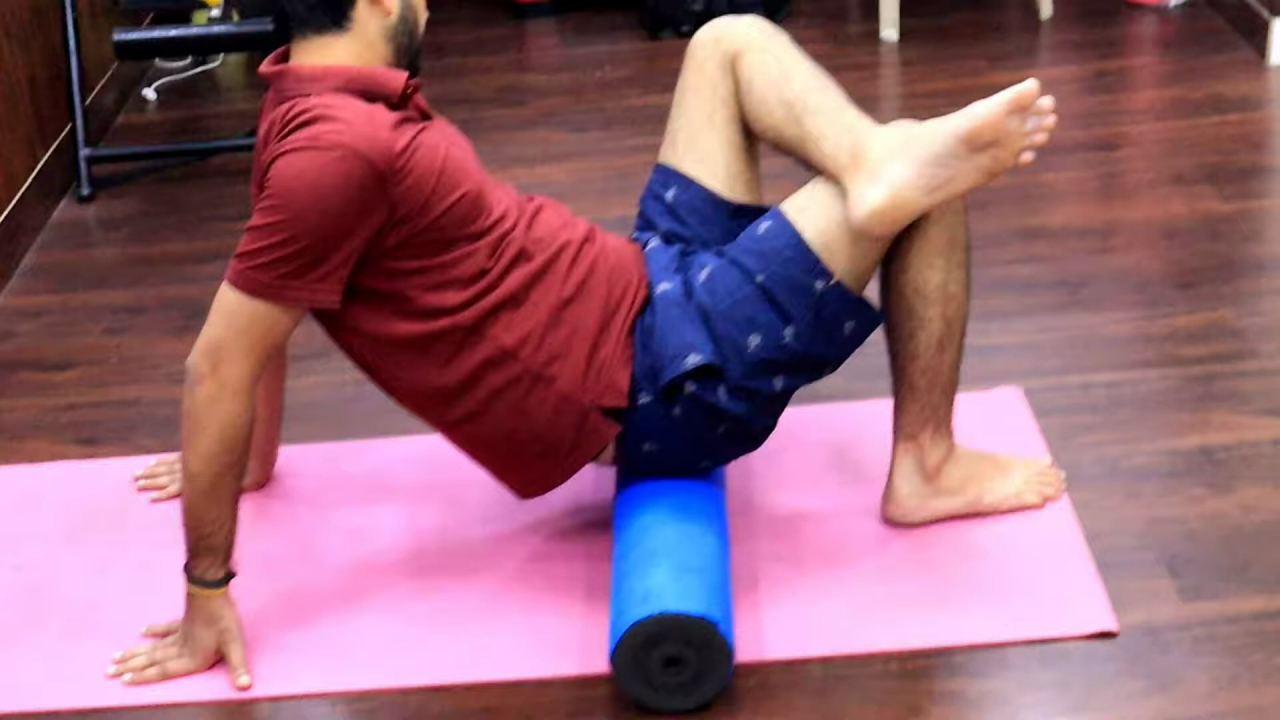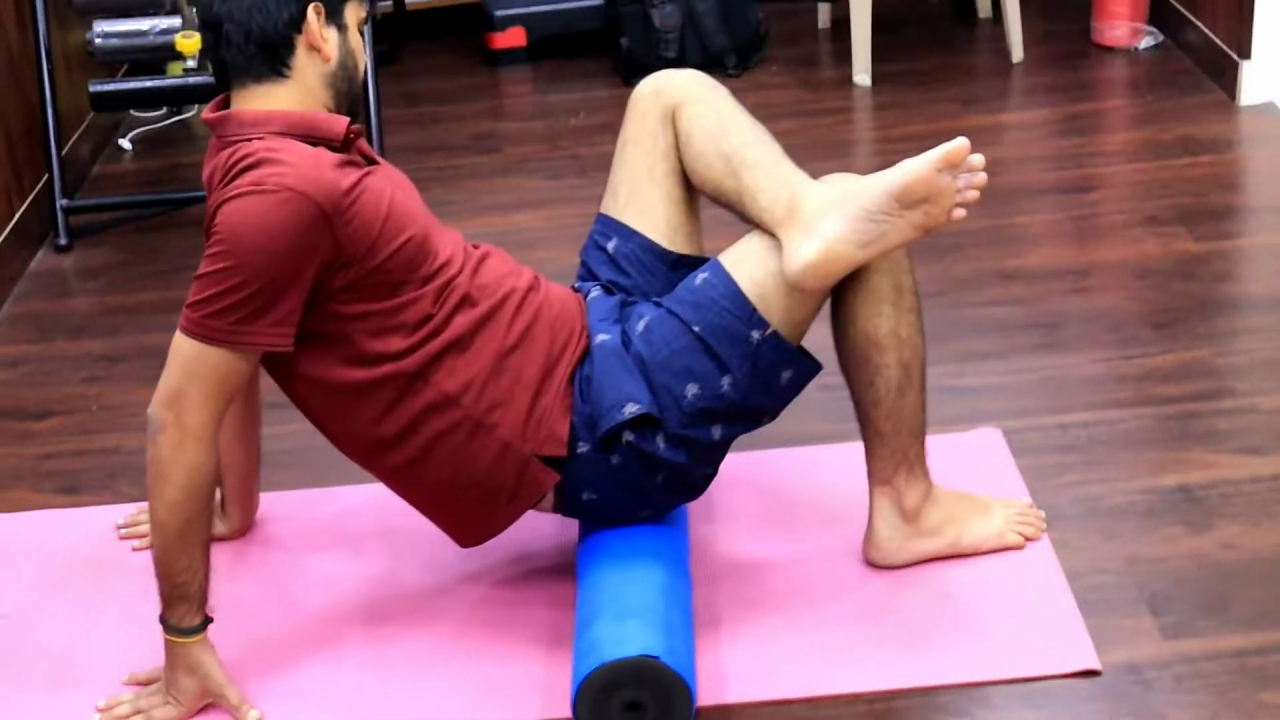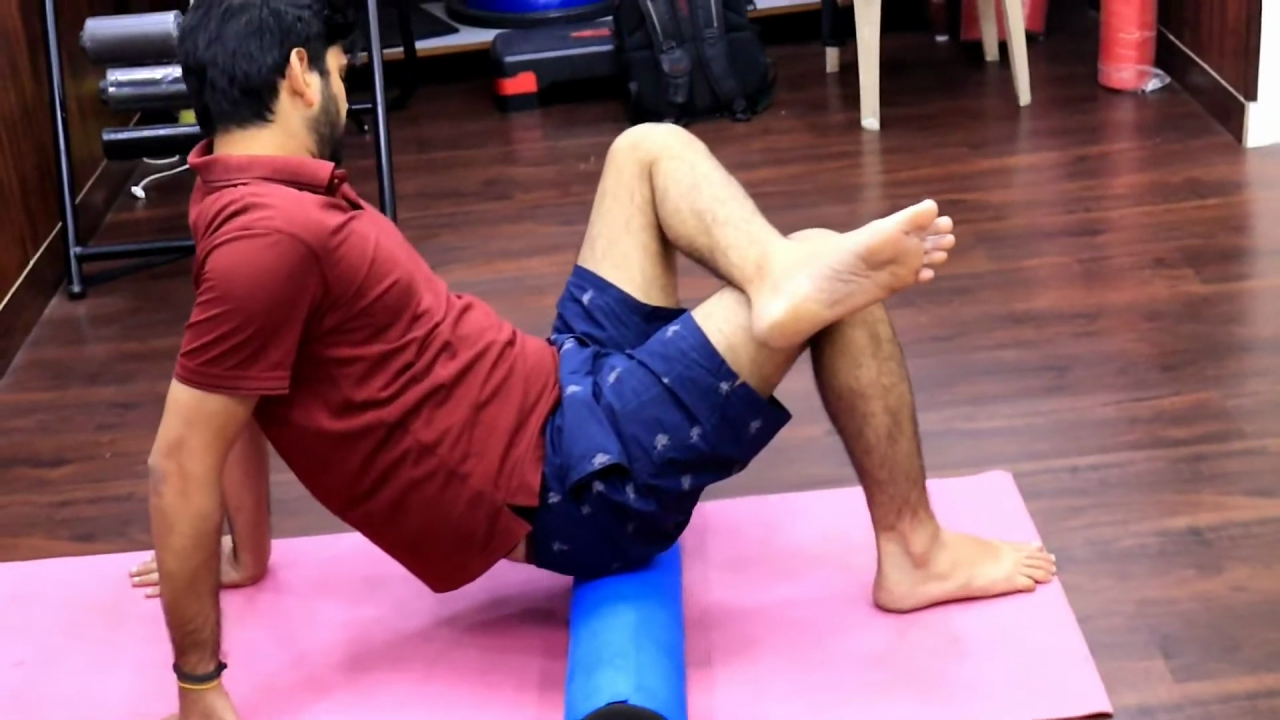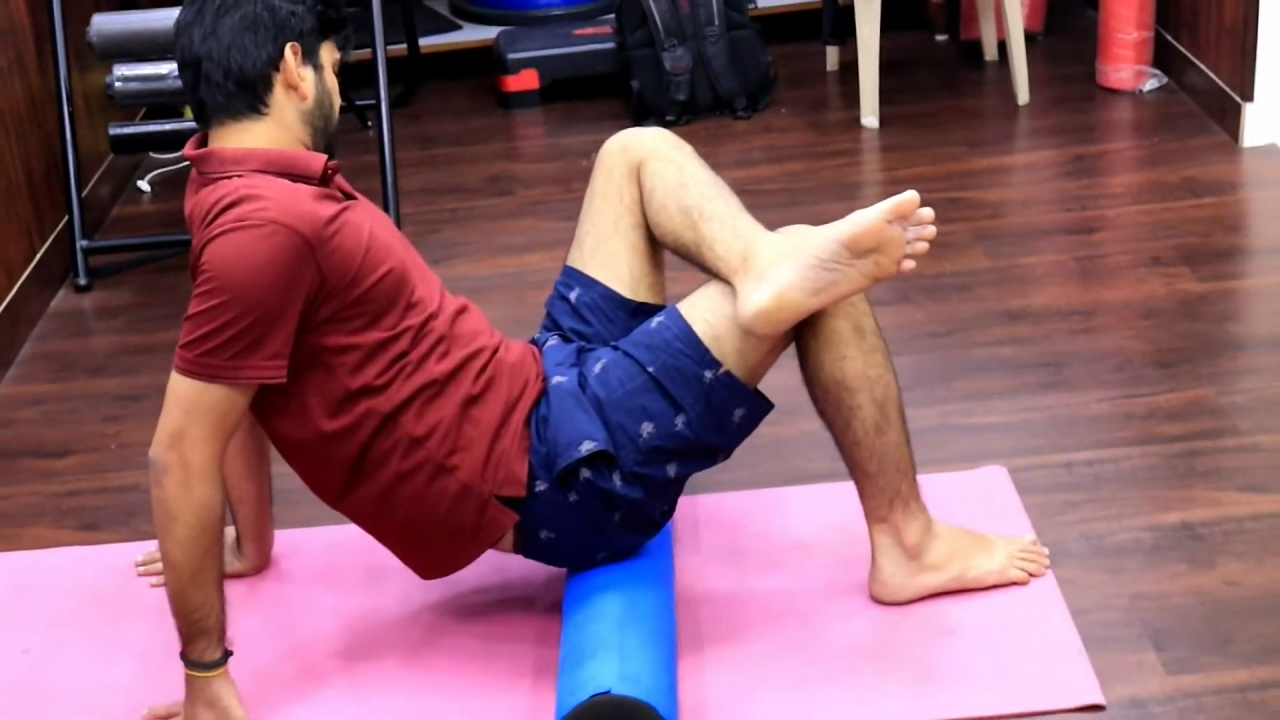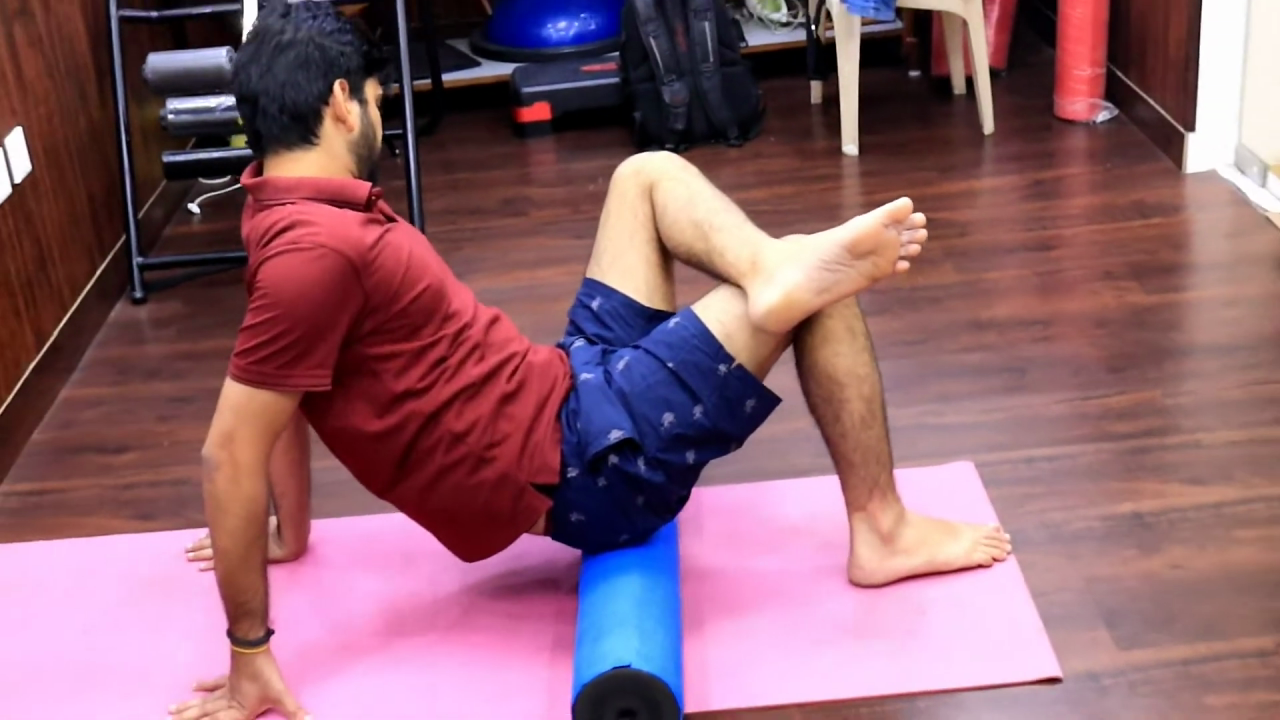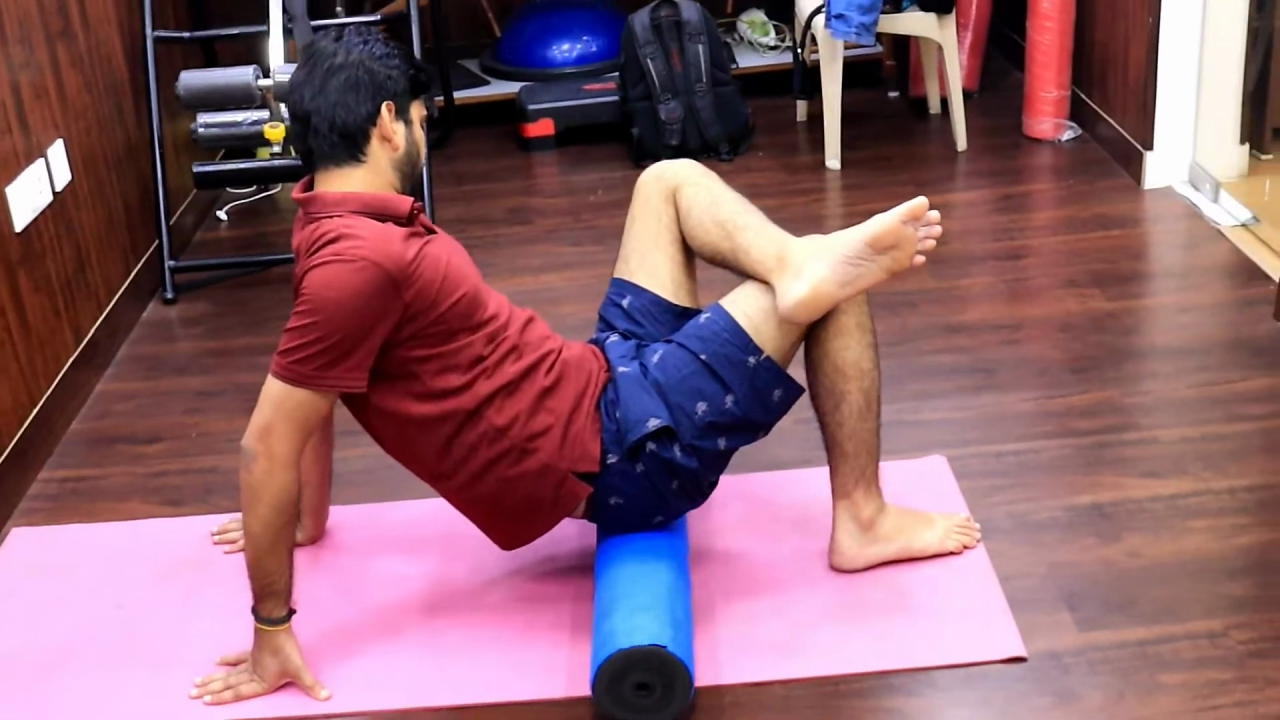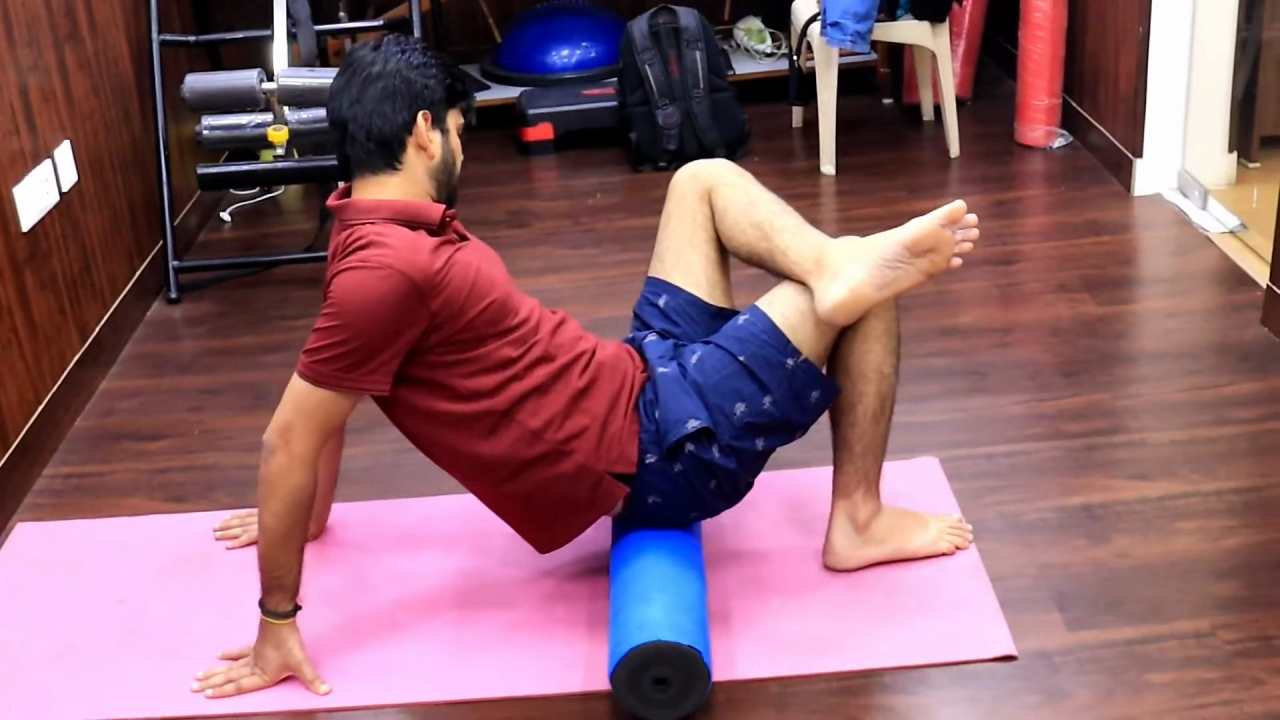
dt=0.3s
person 1, frame 1
left shoulder: (320, 100)
right shoulder: (339, 145)
left elbow: (262, 313)
right elbow: (220, 365)
left wrist: (256, 461)
right wrist: (206, 596)
left hip: (639, 287)
right hip: (655, 378)
right knee: (919, 172)
left ankle: (873, 167)
right ankle: (930, 466)
person 1, frame 2
left shoulder: (264, 148)
right shoulder: (285, 190)
left elbow: (229, 368)
right elbow: (178, 416)
left wrist: (234, 509)
left hip: (590, 336)
right hip: (600, 430)
left knee: (670, 96)
right knee: (860, 228)
left ankle: (810, 225)
right ankle: (908, 508)
person 1, frame 3
left shoulder: (252, 194)
right shoulder: (274, 234)
left elbow: (244, 409)
right elbow: (179, 464)
left wrist: (250, 551)
left hip: (562, 391)
right hip: (571, 475)
left knee: (652, 150)
right knee: (836, 277)
left ankle: (777, 279)
right ankle: (917, 551)
person 1, frame 4
left shoulder: (247, 190)
right shoulder: (268, 225)
left elbow: (245, 398)
right elbow: (182, 455)
left wrist: (252, 543)
left hip: (551, 386)
right hip: (555, 471)
left knee: (638, 153)
right knee: (818, 279)
left ankle: (764, 272)
right ankle: (908, 541)
person 1, frame 5
left shoulder: (296, 212)
right shoulder: (318, 249)
left elbow: (284, 405)
right elbow: (229, 453)
left wrist: (291, 532)
left hip: (578, 388)
right hip: (586, 461)
left knee: (650, 175)
right knee: (819, 289)
left ankle: (775, 270)
right ankle: (884, 529)
person 1, frame 6
left shoulder: (341, 224)
right shoulder: (361, 259)
left elbow: (309, 395)
right elbow: (267, 445)
left wrist: (310, 519)
right wrist: (272, 629)
left hip: (607, 379)
right hip: (624, 447)
left knee: (672, 179)
right knee: (833, 287)
left ankle: (801, 266)
right ankle: (863, 518)
person 1, frame 7
left shoulder: (380, 232)
right shoulder: (390, 268)
left elbow: (325, 386)
right elbow: (288, 440)
right wrist: (277, 626)
left hip: (644, 381)
right hip: (660, 445)
left knee: (705, 181)
right knee: (865, 292)
left ankle: (835, 265)
right ankle: (860, 519)
